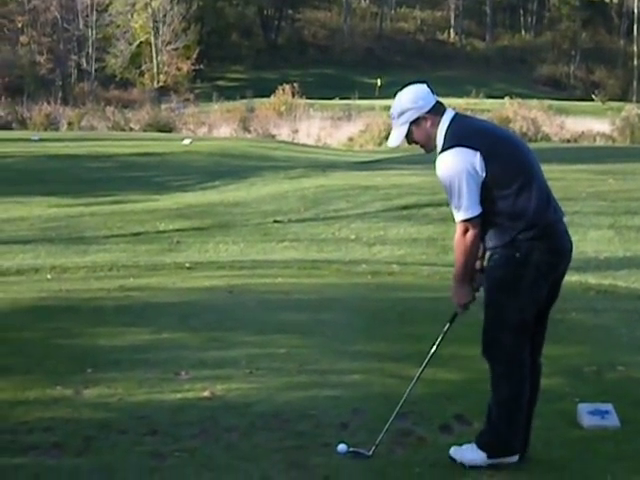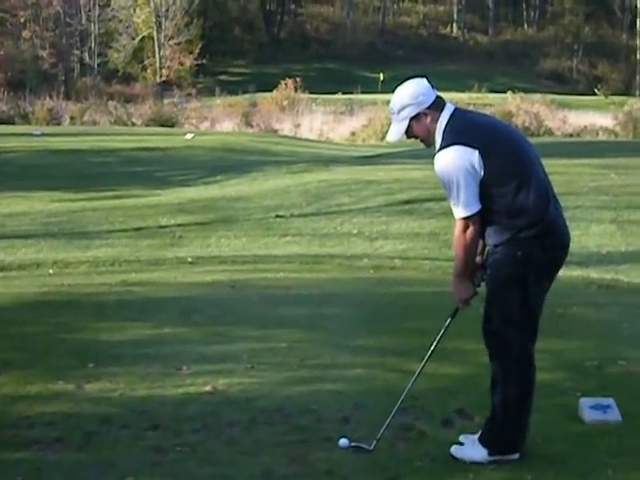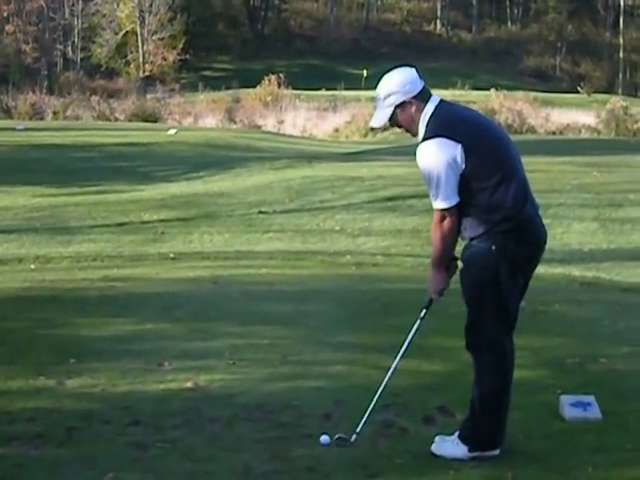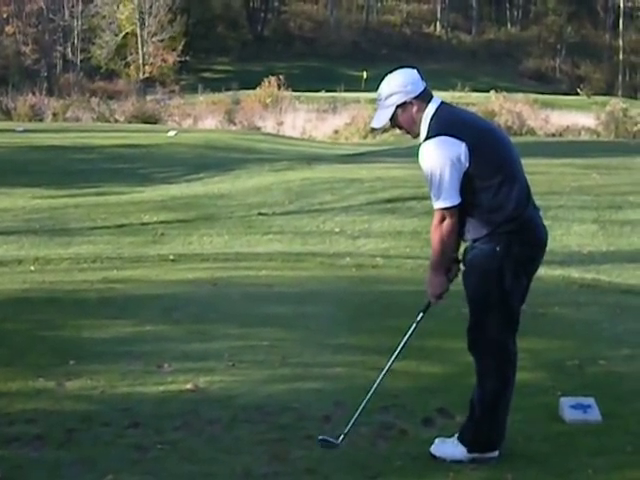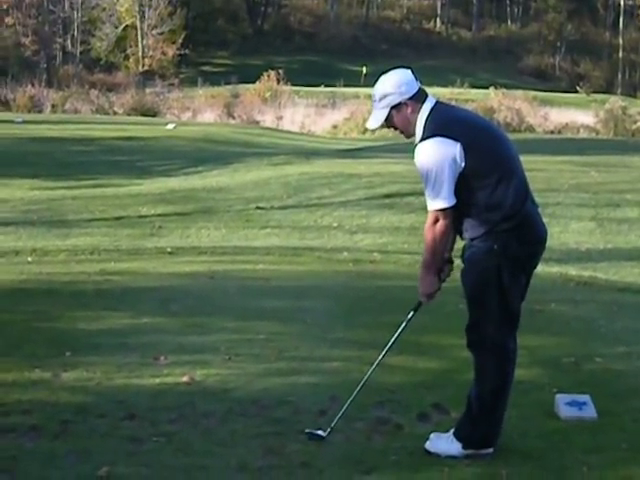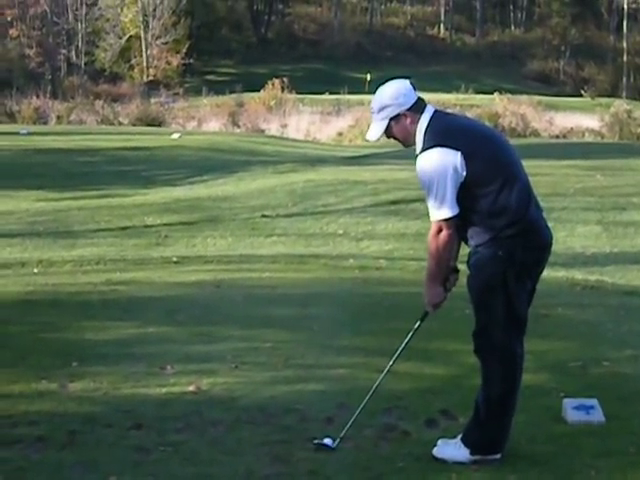
dt=0.4s
person 1, frame 1
left shoulder: (452, 155)
right shoulder: (474, 130)
left elbow: (469, 228)
left wrist: (460, 282)
right wrist: (480, 263)
left hip: (526, 250)
right hip: (548, 242)
left knee: (504, 346)
right knee: (523, 347)
left ankle: (500, 444)
right ankle: (511, 439)
person 1, frame 2
left shoulder: (452, 153)
right shoulder: (475, 124)
left elbow: (468, 225)
left wrist: (462, 277)
right wrist: (481, 255)
left hip: (525, 245)
right hip: (544, 235)
left knee: (509, 343)
right knee: (506, 337)
left ankle: (503, 442)
right ankle: (503, 430)
person 1, frame 3
left shoulder: (434, 144)
right shoulder: (457, 118)
left elbow: (445, 217)
left wrist: (438, 268)
right wrist: (451, 257)
left hip: (501, 242)
right hip: (517, 233)
left knee: (486, 340)
right knee: (490, 337)
left ankle: (482, 439)
right ankle: (482, 429)
person 1, frame 4
left shoulder: (437, 143)
right shoulder: (456, 122)
left elbow: (446, 218)
left wrist: (437, 271)
right wrist: (452, 259)
left hip: (503, 244)
right hip: (516, 235)
left knee: (489, 341)
right knee: (492, 339)
left ankle: (481, 441)
right ankle: (484, 431)
person 1, frame 5
left shoulder: (433, 144)
right shoulder: (452, 120)
left elbow: (439, 219)
left wrist: (428, 272)
right wrist: (445, 257)
left hip: (502, 241)
right hip: (515, 233)
left knee: (489, 339)
right knee: (492, 337)
left ankle: (476, 437)
right ankle: (479, 427)
person 1, frame 6
left shoulder: (434, 154)
right shoulder: (453, 127)
left elbow: (443, 228)
left wrist: (433, 281)
right wrist: (449, 265)
left hip: (507, 246)
right hip: (521, 238)
left knee: (496, 345)
right knee: (500, 342)
left ankle: (485, 442)
right ankle: (487, 432)
